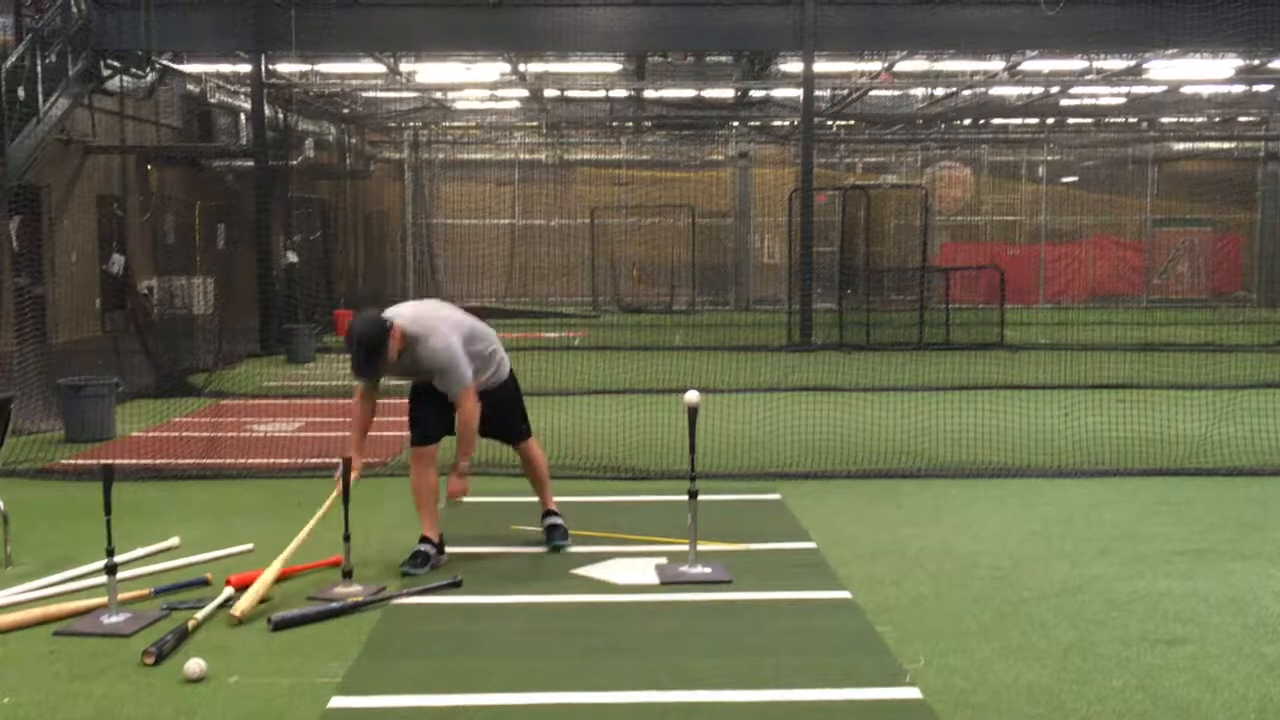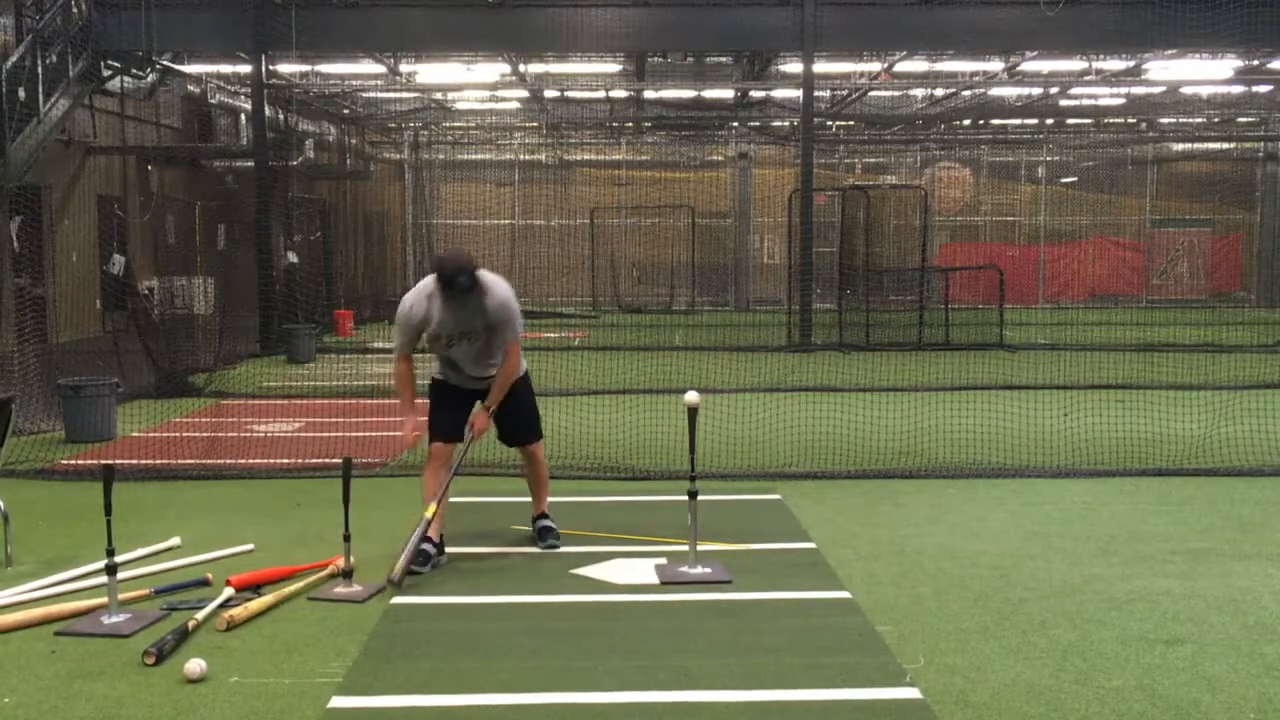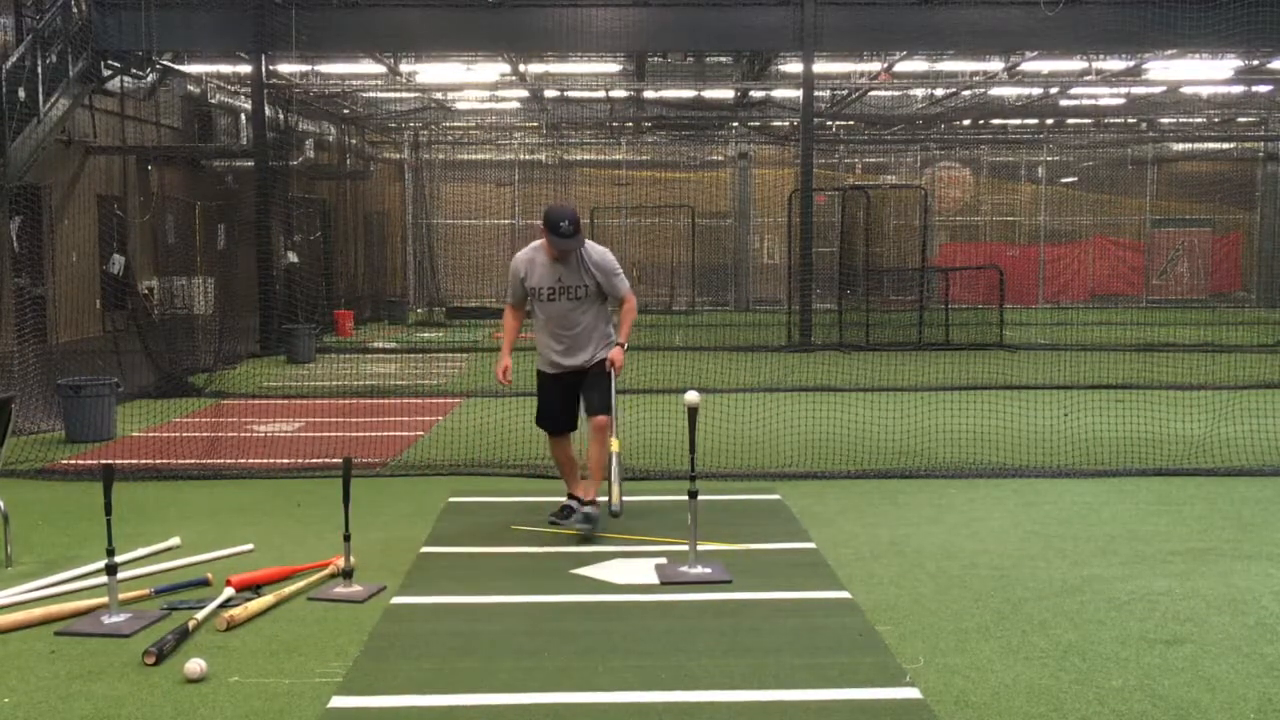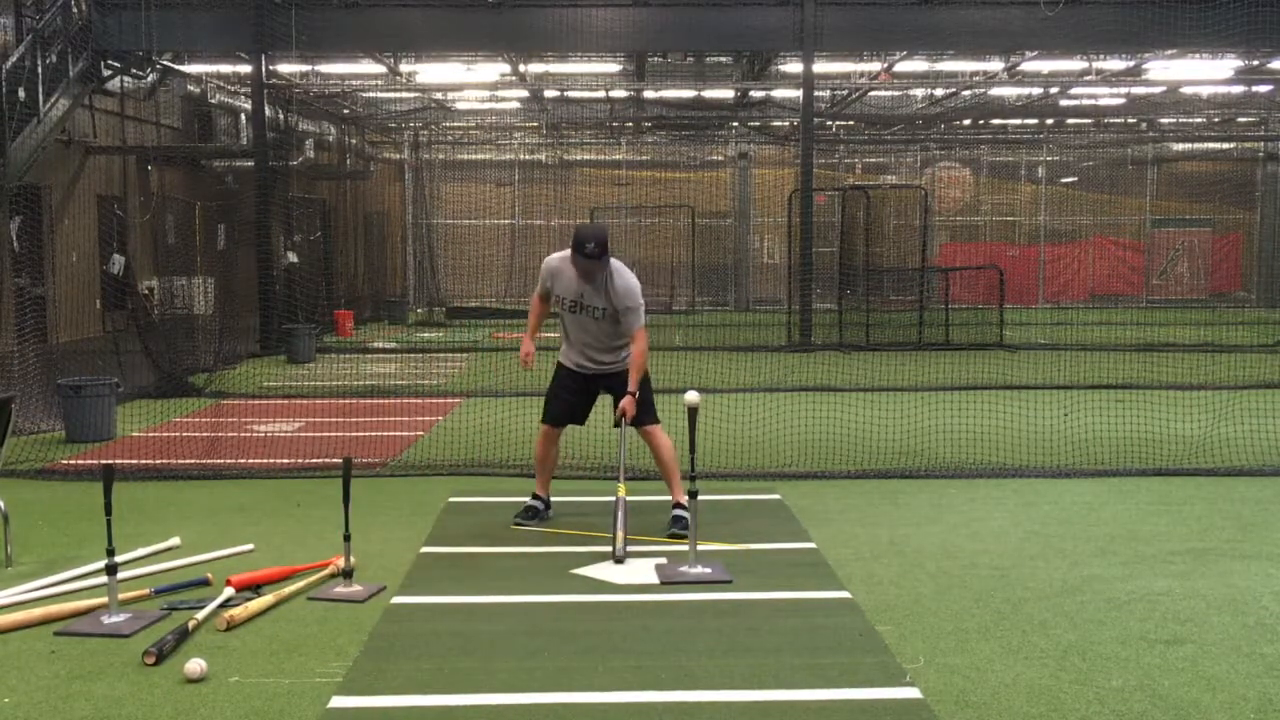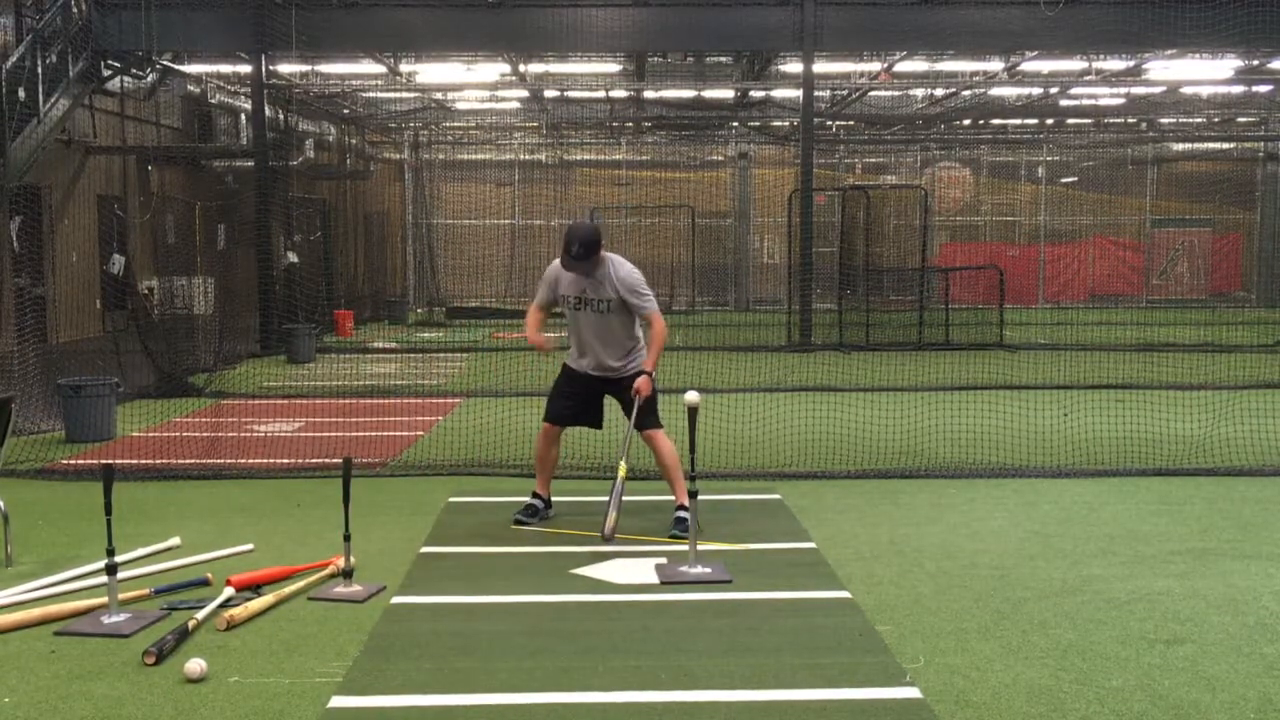
dt=1s
person 1, frame 1
left shoulder: (436, 342)
right shoulder: (371, 347)
left elbow: (469, 406)
right elbow: (365, 397)
left wrist: (461, 470)
right wrist: (355, 454)
left hip: (487, 370)
left knee: (522, 442)
right knee: (421, 454)
left ankle: (550, 514)
right ankle: (431, 540)
person 1, frame 2
left shoulder: (499, 297)
right shoulder: (415, 305)
left elbow: (511, 356)
right elbow: (404, 358)
left wrist: (488, 407)
right wrist: (409, 413)
left hip: (503, 378)
right hip: (452, 378)
left knee: (531, 448)
right knee: (439, 452)
left ankle: (541, 516)
right ankle: (432, 540)
person 1, frame 3
left shoulder: (599, 258)
right shoulder: (523, 262)
left elbow: (628, 301)
right elbow: (514, 309)
left wrist: (620, 344)
right wrist: (505, 354)
left hip: (597, 357)
right hip: (552, 363)
left knee: (600, 423)
right knee: (557, 434)
left ankle: (589, 501)
right ankle: (575, 496)
person 1, frame 4
left shoulder: (625, 283)
right shoulder: (553, 266)
left elbow: (639, 341)
right elbow: (542, 297)
left wrist: (631, 392)
right wrist: (529, 337)
left hip: (621, 364)
right hip: (574, 363)
left knee: (651, 429)
right knee: (548, 429)
left ankle: (680, 505)
right ankle: (540, 499)
person 1, frame 5
left shoulder: (625, 275)
right shoulder: (555, 272)
left elbow: (657, 324)
right elbow: (539, 307)
left wrist: (648, 372)
right wrist: (531, 329)
left hip: (629, 369)
right hip: (580, 366)
left knee: (653, 433)
right knee: (549, 428)
left ankle: (683, 507)
right ankle: (541, 499)
